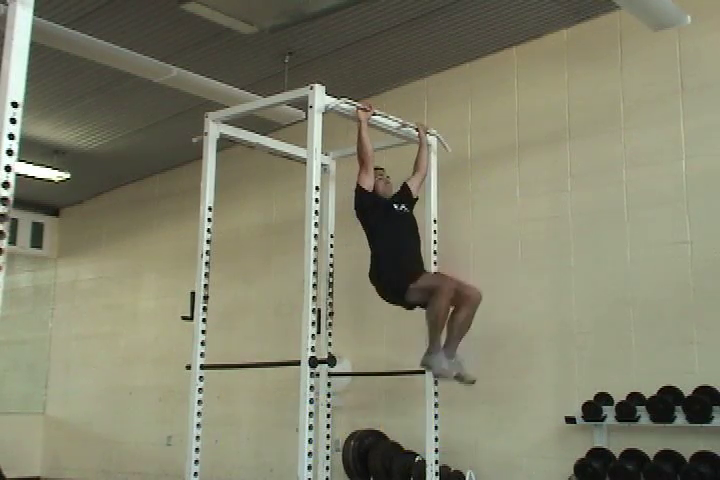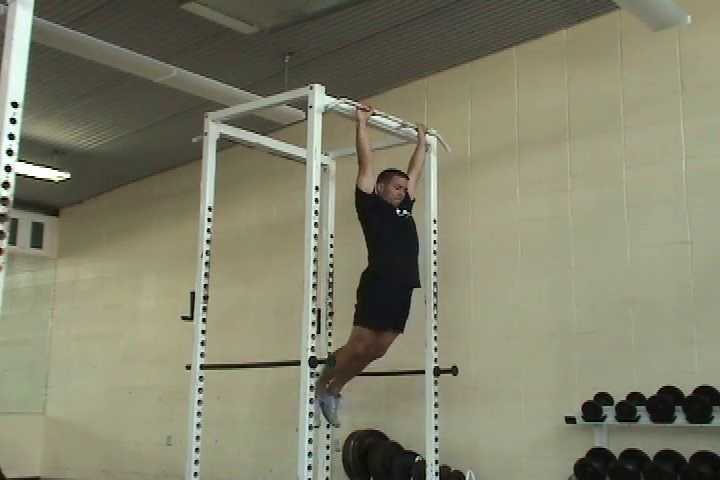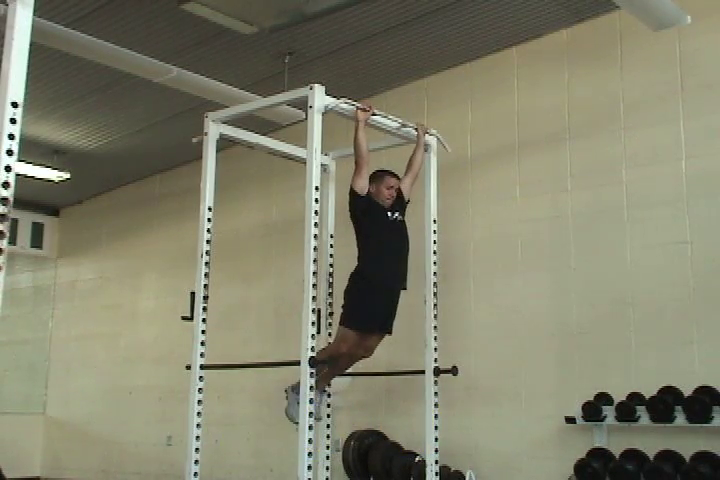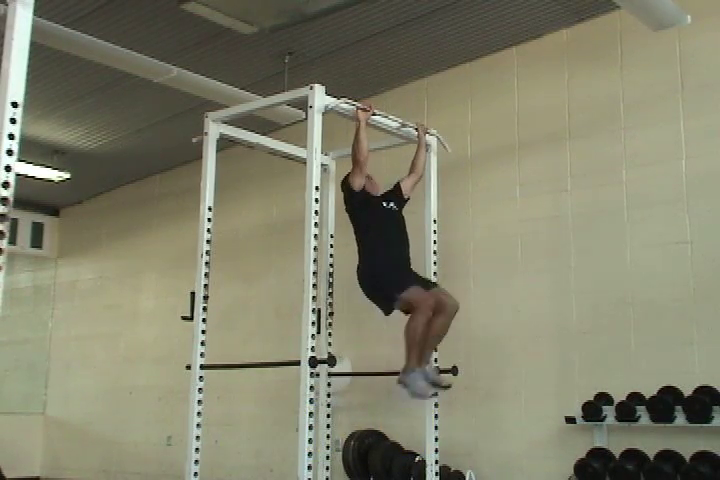
dt=0.5s
person 1, frame 1
left shoulder: (401, 201)
right shoulder: (367, 203)
left elbow: (419, 172)
right elbow: (366, 165)
left wrist: (422, 140)
right wrist: (362, 123)
left hip: (412, 275)
right hip: (390, 275)
left knee: (471, 295)
right knee: (446, 285)
left ankle: (448, 356)
right ankle: (434, 353)
person 1, frame 2
left shoulder: (405, 208)
right shoulder: (370, 205)
left elbow: (415, 171)
right elbow: (366, 164)
left wrist: (422, 139)
right wrist: (361, 123)
left hip: (403, 289)
right hip: (378, 286)
left knee: (376, 350)
right knee: (358, 347)
left ankle: (332, 392)
right ankle: (317, 391)
person 1, frame 3
left shoulder: (397, 209)
right shoulder: (363, 206)
left elbow: (411, 173)
right elbow: (362, 165)
left wrist: (420, 140)
right wrist: (360, 123)
left hip: (390, 290)
right hip: (365, 287)
left knee: (364, 350)
right knee: (344, 347)
left ankle: (317, 387)
right ankle: (297, 389)
person 1, frame 4
left shoulder: (391, 200)
right shoulder: (357, 199)
left elbow: (415, 174)
right elbow: (360, 163)
left wrist: (421, 141)
right wrist: (362, 124)
left hip: (401, 273)
right hip: (377, 274)
left knee: (449, 305)
right knee: (426, 302)
left ankle: (422, 364)
right ankle: (411, 370)
